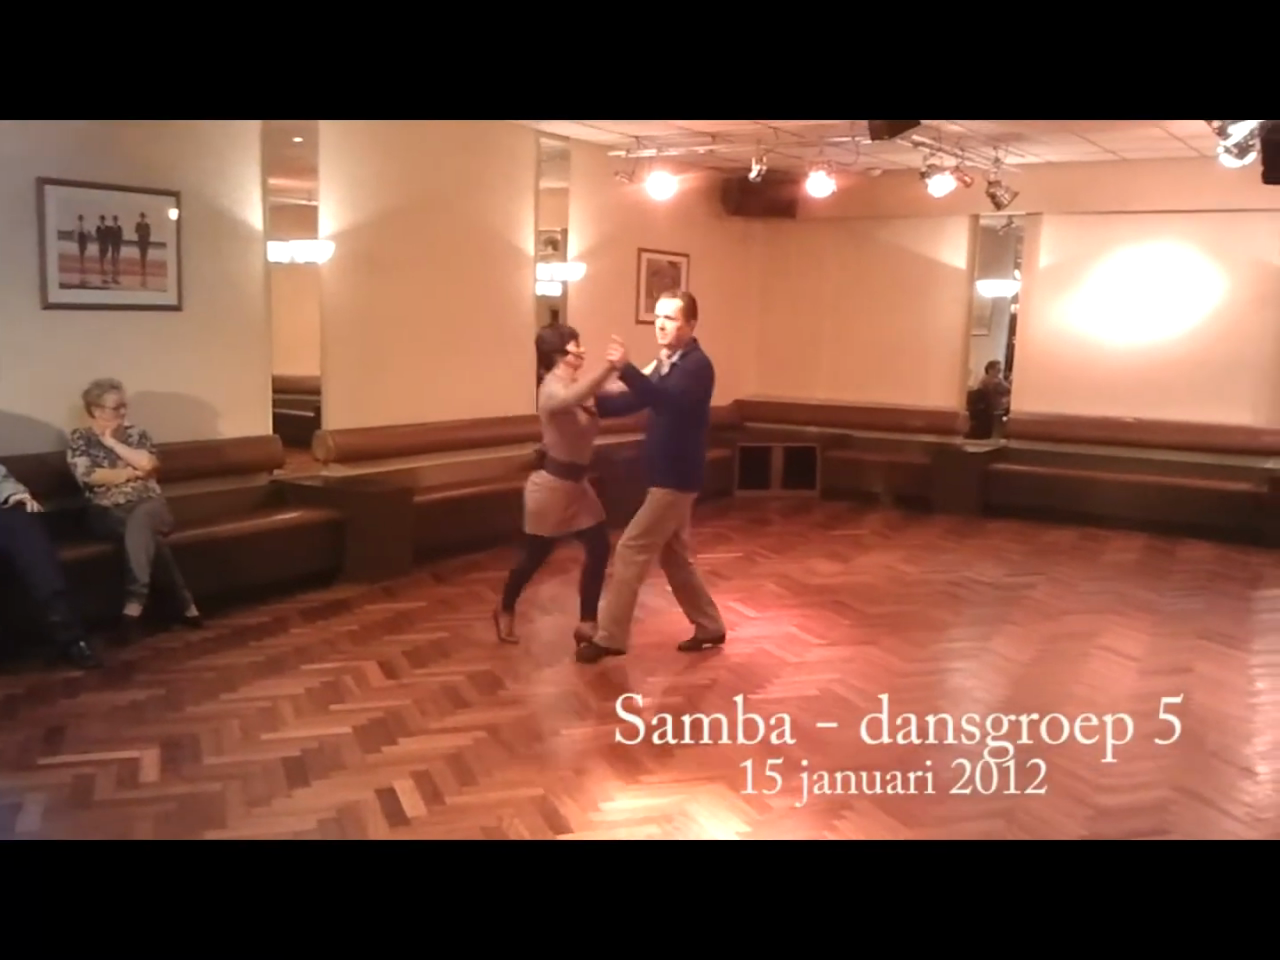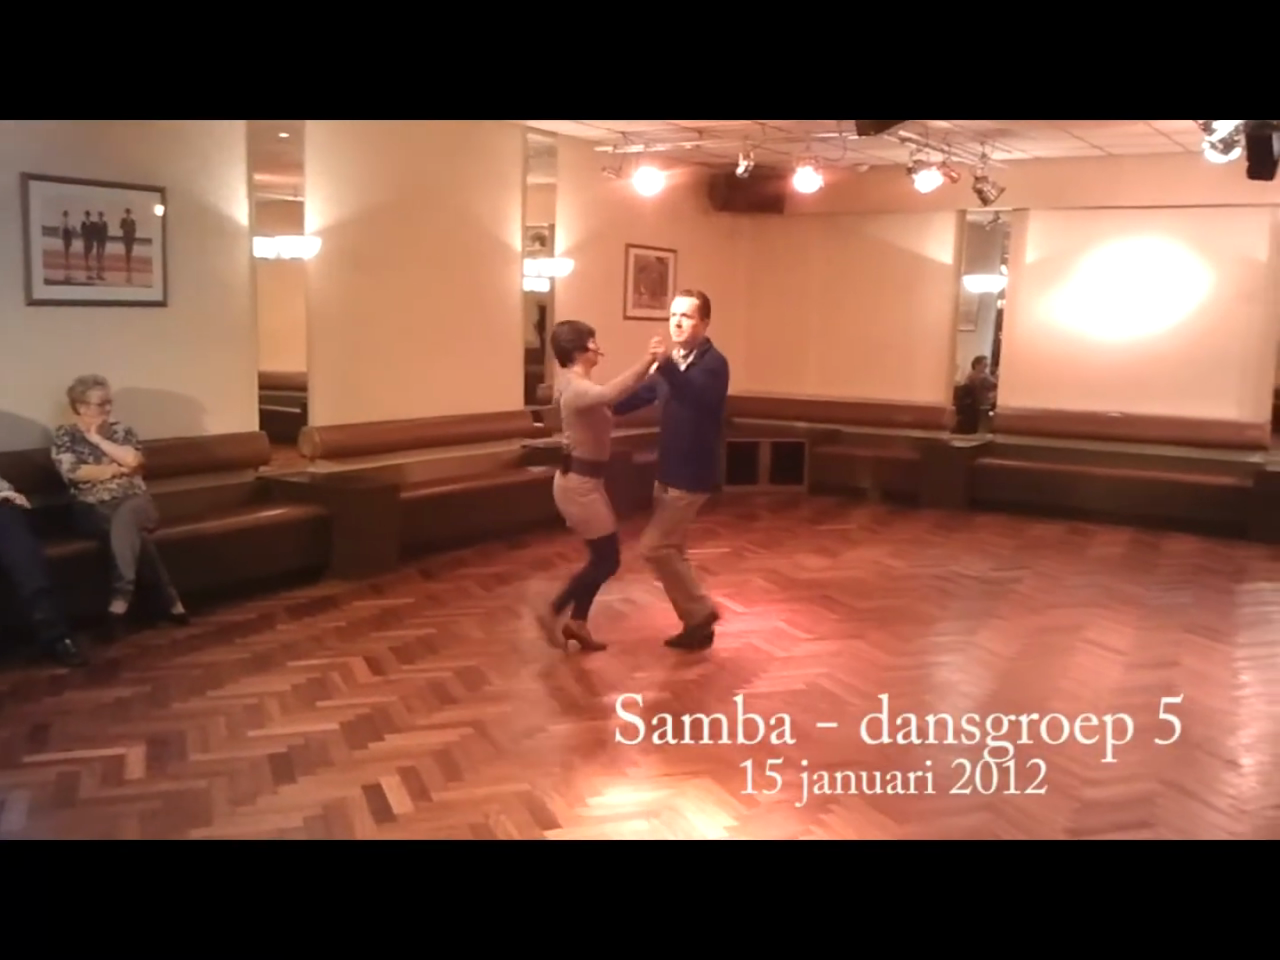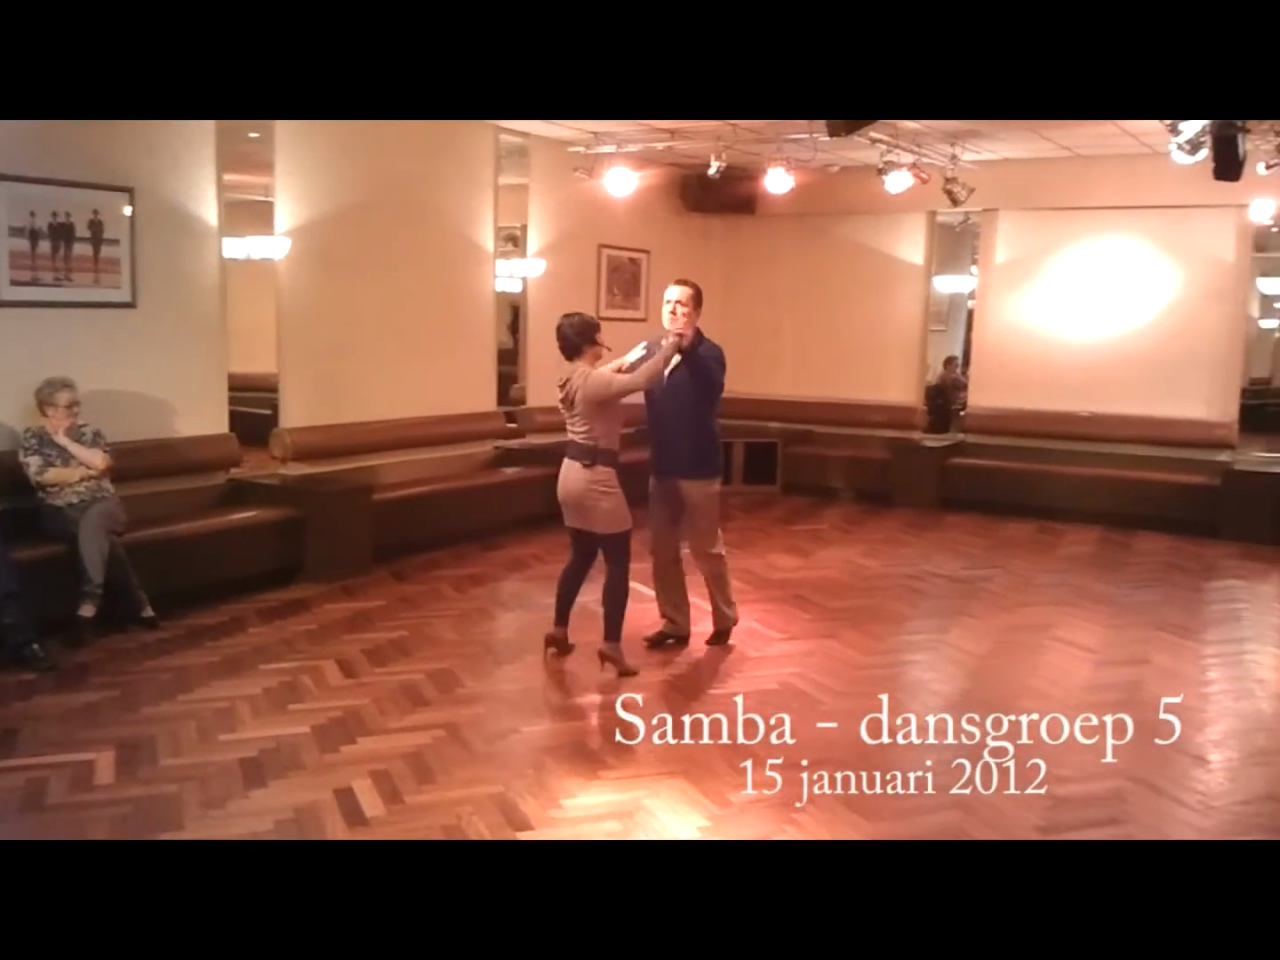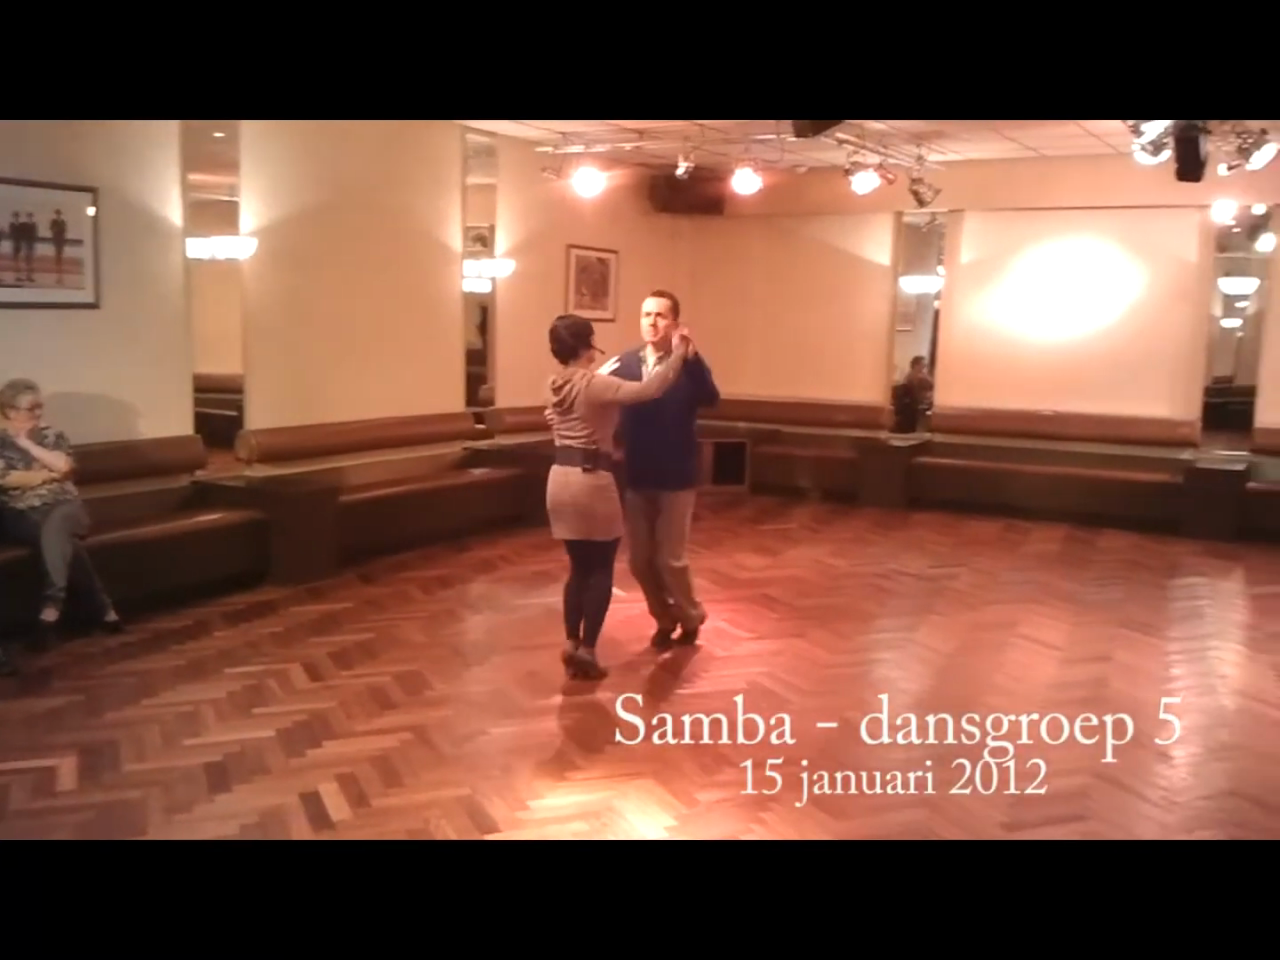
dt=0.2s
person 1, frame 1
left shoulder: (696, 365)
right shoulder: (667, 363)
left elbow: (669, 402)
right elbow: (634, 401)
left wrist: (626, 369)
right wrist: (592, 402)
left hip: (676, 477)
right hip: (668, 475)
left knee: (631, 551)
right knee: (673, 555)
left ankle: (611, 636)
right ankle: (709, 626)
person 1, frame 2
left shoulder: (713, 364)
right shoulder: (673, 363)
left elbow: (699, 399)
right elbow: (638, 396)
left wrist: (666, 365)
left hip: (693, 476)
right hip: (670, 472)
left knee: (656, 547)
right knee: (668, 549)
left ankle: (701, 612)
right ankle: (696, 624)
person 1, frame 3
left shoulder: (708, 353)
left elbow: (712, 388)
left wrist: (688, 346)
left hip: (697, 468)
right hip: (663, 467)
left knee: (706, 548)
right knee: (661, 549)
left ankle: (725, 617)
right ankle: (675, 623)
person 1, frame 4
left shoulder: (689, 367)
right shoulder: (625, 363)
left elbow: (709, 399)
left wrist: (690, 359)
left hip: (675, 480)
right hip: (637, 479)
left knee: (670, 559)
right knee: (639, 559)
left ankle: (691, 618)
right ankle: (666, 618)
person 2, frame 1
left shoulder: (578, 385)
right shoulder: (553, 390)
right elbow: (570, 400)
right wrist: (607, 368)
left hip: (577, 482)
right hip: (552, 483)
left knee: (599, 550)
right knee: (535, 556)
left ankle: (587, 624)
right ankle: (505, 611)
person 2, frame 2
left shoulder: (579, 384)
right shoulder: (575, 388)
left elbow: (612, 395)
right elbow: (611, 393)
left wrist: (649, 365)
right wrist: (647, 360)
left hip: (586, 479)
right hip: (578, 482)
left knee: (603, 556)
right knee: (607, 559)
left ankle: (577, 622)
right ankle: (554, 611)
person 2, frame 3
left shoulder: (575, 379)
right shoulder: (593, 381)
right elbow: (639, 381)
left wrist: (622, 361)
right wrist: (669, 345)
left hip: (573, 473)
right hip: (595, 476)
left knee: (581, 556)
right knee: (618, 561)
left ankle: (558, 629)
right ankle: (611, 644)
person 2, frame 4
left shoulder: (556, 384)
right shoulder: (595, 385)
right elbow: (649, 390)
right wrist: (677, 353)
left hip: (560, 478)
right hip: (592, 480)
left knee: (580, 568)
right knee: (601, 570)
left ankle: (572, 644)
right ankle: (587, 650)
person 3, frame 1
left shoulder: (136, 433)
right shoulder: (80, 439)
left elbow: (148, 463)
right elbow: (89, 476)
left wrist: (112, 442)
right wrist: (132, 472)
left hip: (147, 504)
right hip: (107, 512)
left knee: (139, 520)
right knee: (143, 531)
left ankle: (136, 600)
right ankle: (182, 599)
person 3, frame 2
left shoulder: (121, 430)
right shoulder: (64, 436)
left elbow: (133, 460)
right elbow: (74, 473)
left wrist: (98, 439)
right wrist: (118, 469)
left hip: (133, 501)
right hip: (92, 509)
left knee: (124, 518)
right knee: (128, 527)
left ankle: (121, 597)
right ankle: (168, 596)
person 3, frame 3
left shoulder: (89, 432)
right shoulder: (32, 438)
left elbow: (101, 463)
right elbow: (42, 476)
left wrist: (65, 441)
right wrist: (86, 472)
left hip: (100, 503)
right hip: (60, 511)
left knee: (93, 521)
right knee: (98, 531)
left ankle: (90, 601)
right ankle: (137, 600)
person 3, frame 4
left shoulder: (52, 435)
left elbow: (64, 465)
left wrist: (27, 444)
right wrist: (49, 474)
left hip: (63, 506)
right hip: (23, 515)
left knee: (55, 525)
right knee: (61, 535)
left ankle: (53, 604)
right ankle: (101, 605)
